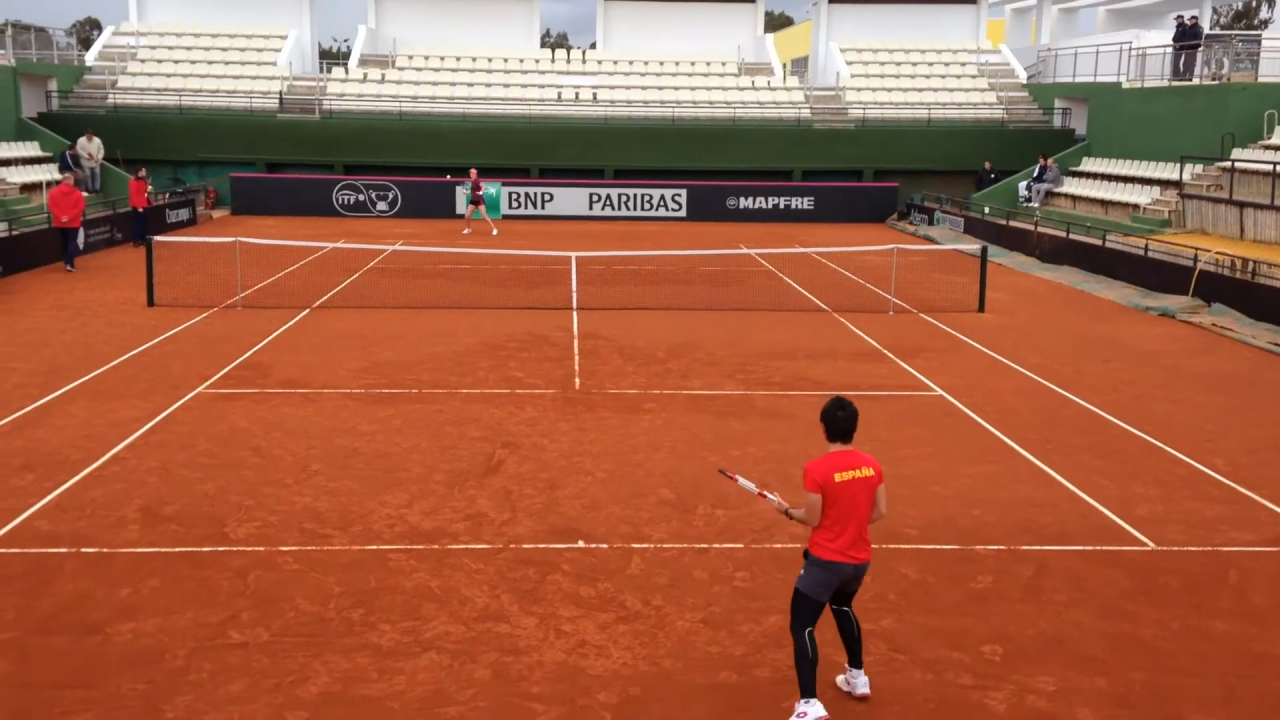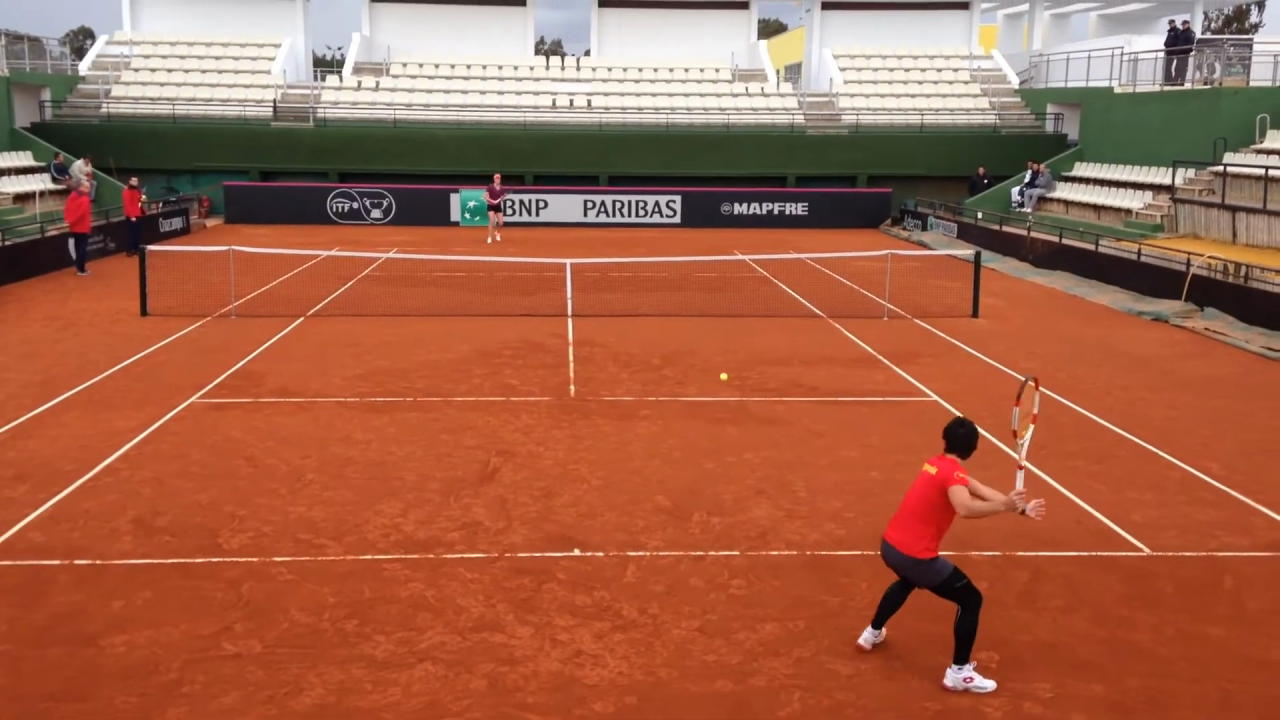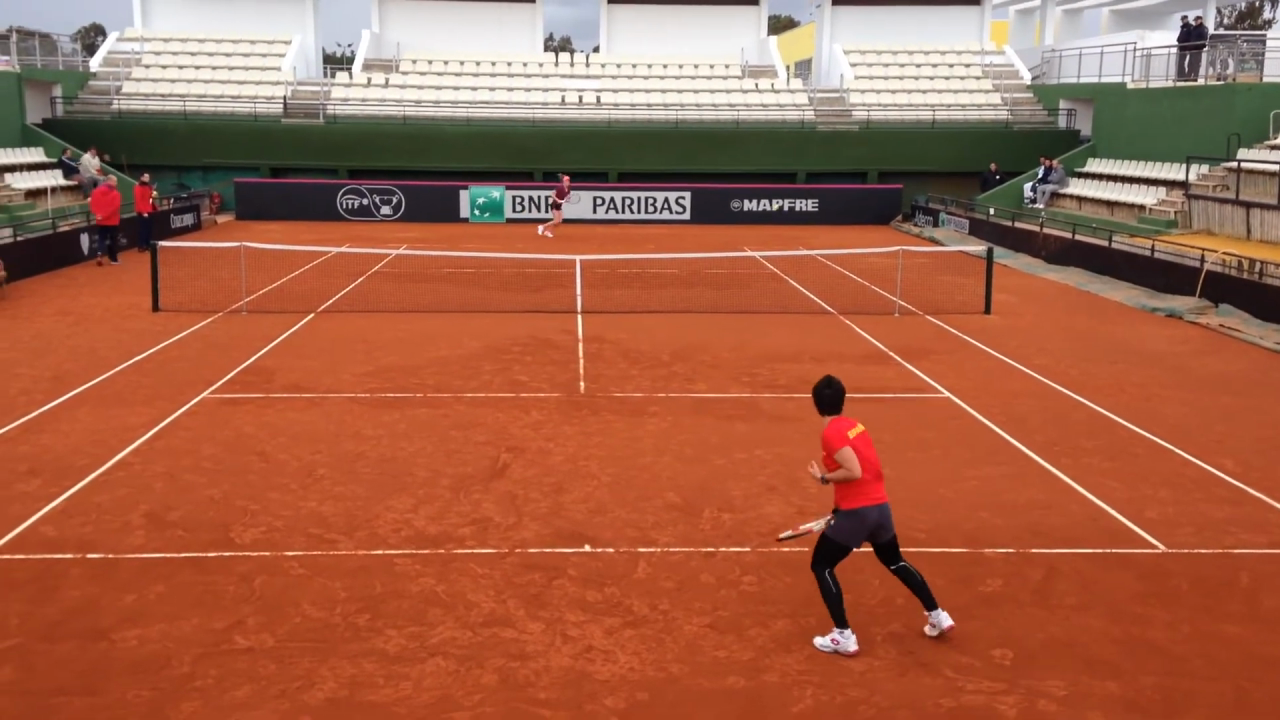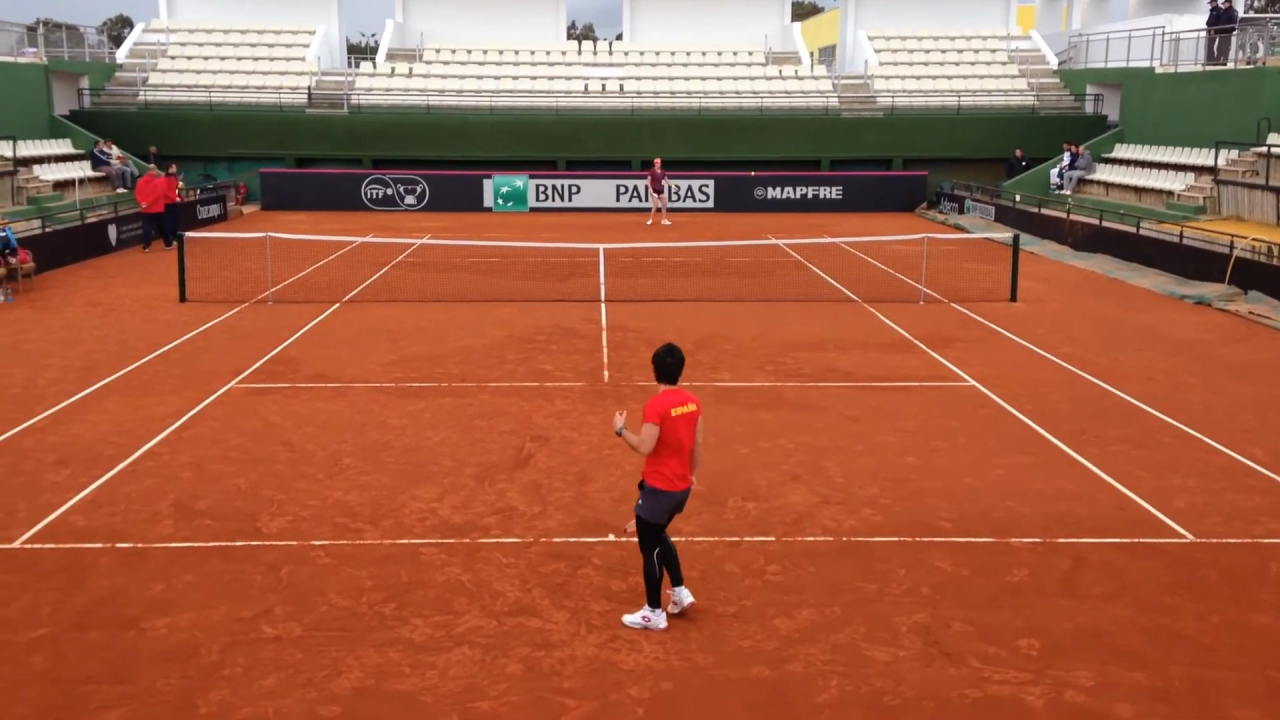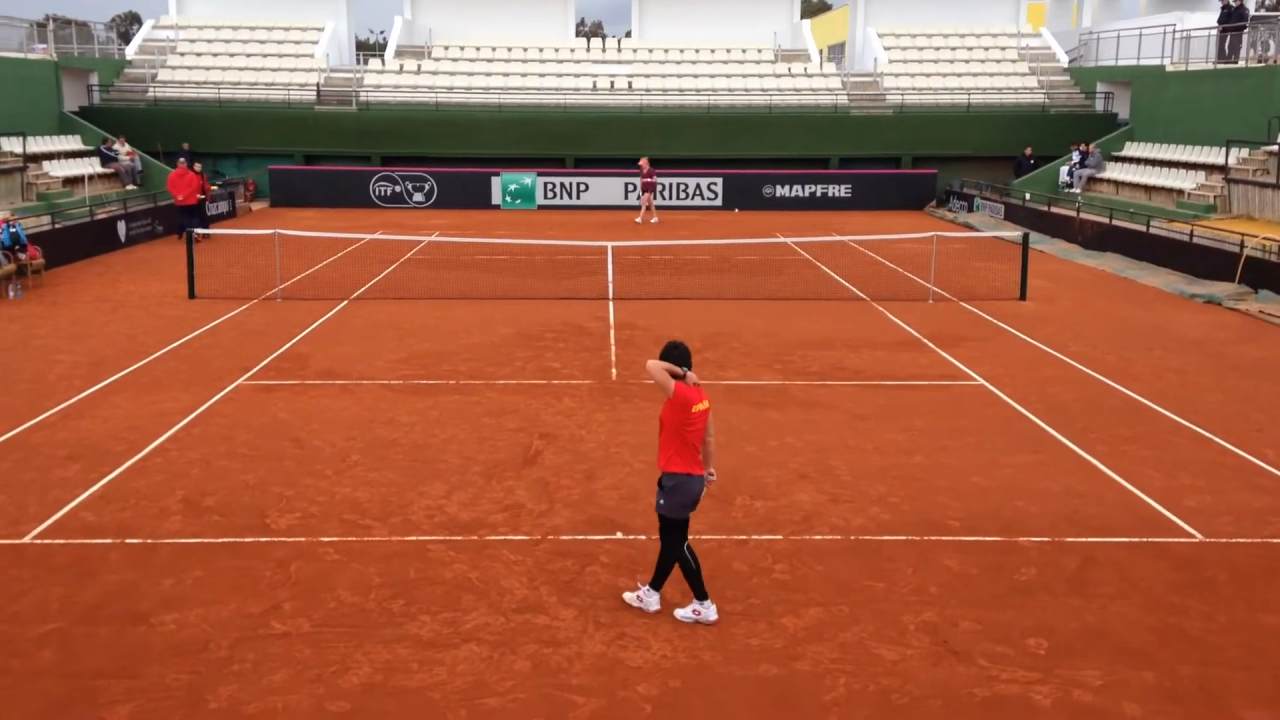
dt=1s
person 1, frame 1
left shoulder: (816, 469)
right shoulder: (872, 465)
left elbow: (811, 520)
right elbow: (879, 512)
left wrist: (787, 511)
left hip: (825, 560)
right hip: (859, 559)
left knee: (802, 626)
right knee: (842, 606)
right ankle: (857, 676)
person 1, frame 2
left shoulder: (937, 464)
right shoulder: (954, 473)
left elbow: (982, 492)
right elbow: (965, 507)
left wrist: (1021, 507)
right wrist: (1004, 503)
left hip: (890, 545)
right hip: (916, 556)
left knee: (907, 581)
right knee: (972, 601)
left ankle: (872, 633)
right ankle: (959, 672)
person 1, frame 3
left shoulder: (831, 432)
right shoulder: (854, 425)
left elbow: (855, 472)
left wrist: (823, 477)
left hip: (853, 513)
right hip: (880, 507)
left knee: (821, 567)
right knee: (895, 562)
left ankle: (843, 636)
right ankle: (938, 616)
person 1, frame 4
left shoulder: (656, 405)
right shoulder: (693, 402)
left elbow: (645, 447)
right elbow: (697, 445)
left wrist: (620, 429)
left hip: (658, 488)
right hip: (682, 486)
left knee: (650, 548)
right knee: (660, 538)
left ankle: (654, 613)
right ankle: (681, 593)
person 1, frame 5
left shoulder: (680, 395)
right shoulder: (701, 396)
left elbow: (651, 366)
right elbow: (709, 437)
left wrist: (681, 373)
right wrist: (709, 467)
left hip: (678, 480)
right hip: (693, 477)
left knee: (676, 543)
right knee: (671, 538)
left ankle: (704, 605)
right ankle: (651, 594)
